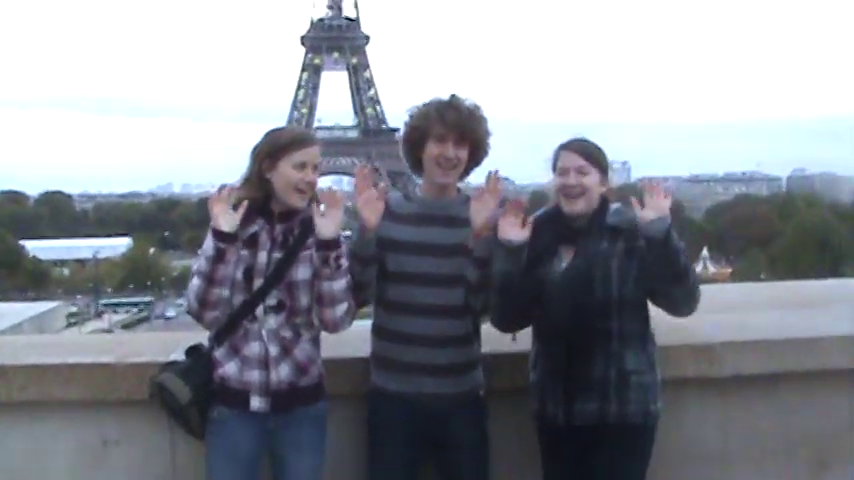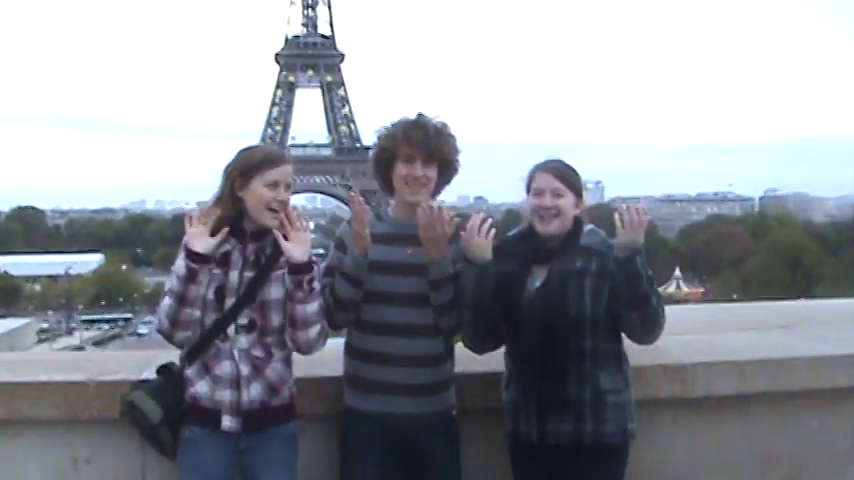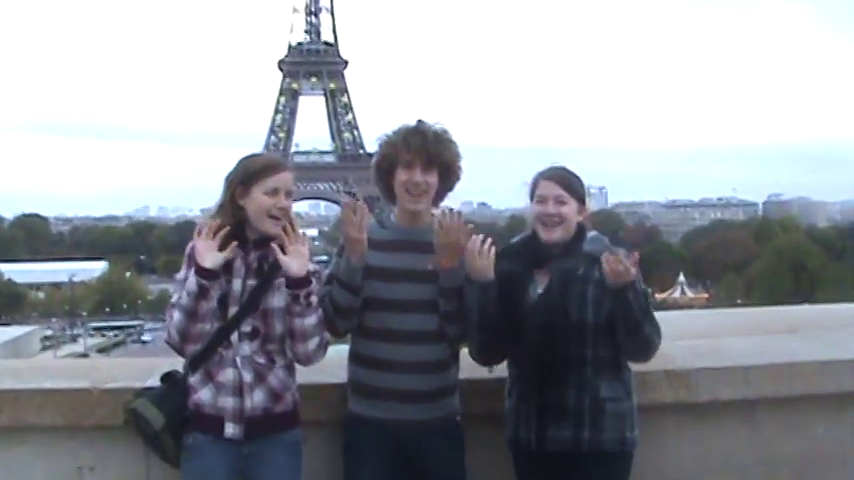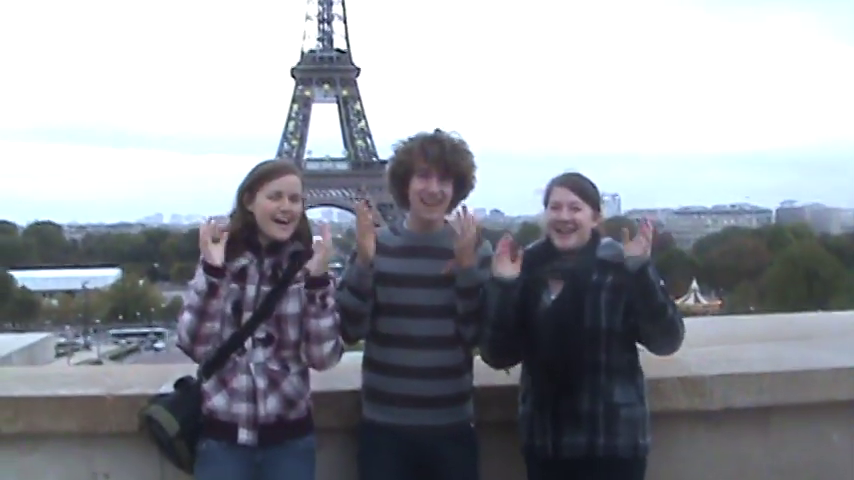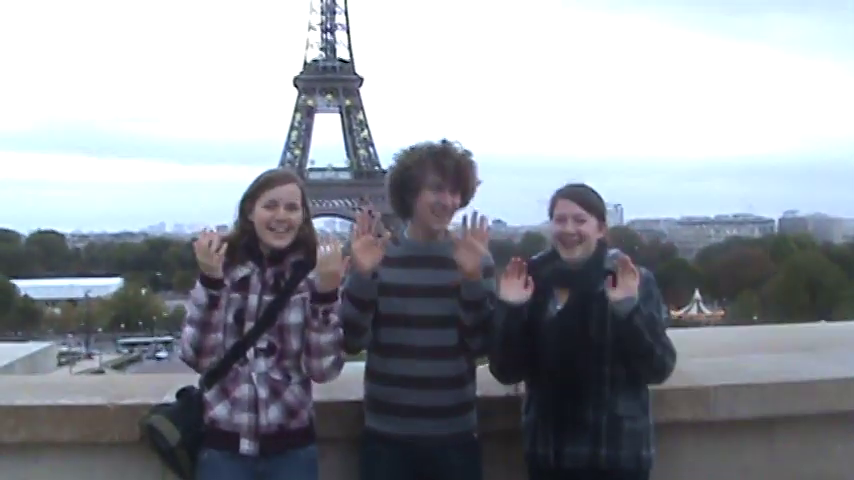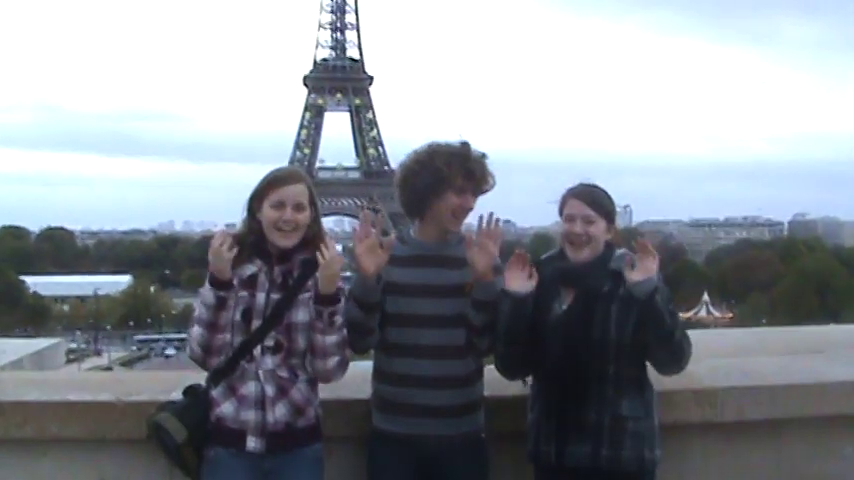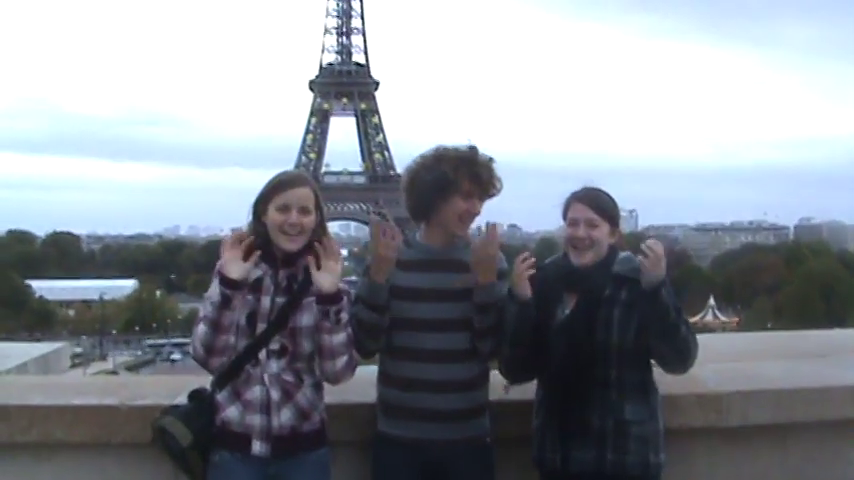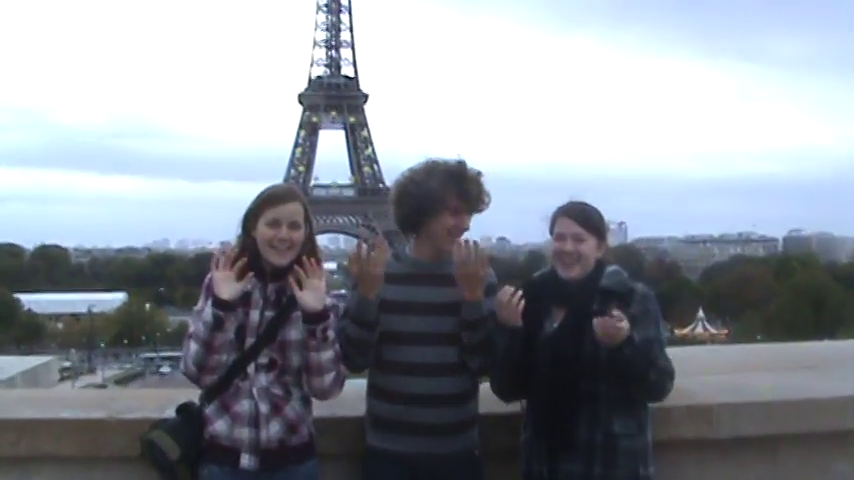
dt=0.2s
person 1, frame 1
left shoulder: (483, 218)
right shoulder: (387, 211)
left elbow: (484, 305)
right elbow: (357, 295)
left wrist: (483, 236)
right wrist: (368, 231)
left hip: (461, 393)
right hip: (392, 392)
person 1, frame 2
left shoulder: (454, 237)
right shoulder: (357, 232)
left elbow: (453, 324)
right elbow: (335, 317)
left wrist: (438, 257)
right wrist: (358, 252)
left hip: (433, 412)
right hip: (365, 411)
person 1, frame 3
left shoulder: (459, 244)
right shoulder: (361, 238)
left elbow: (461, 331)
right elbow: (336, 324)
left wrist: (451, 267)
right wrist: (354, 258)
left hip: (438, 419)
right hip: (370, 418)
person 1, frame 4
left shoulder: (474, 249)
right shoulder: (375, 245)
left elbow: (476, 334)
right elbow: (350, 330)
left wrist: (467, 265)
right wrist: (363, 264)
left hip: (452, 426)
right hip: (384, 426)
person 1, frame 5
left shoulder: (474, 258)
right shoulder: (377, 254)
left elbow: (480, 344)
right elbow: (353, 341)
left wrist: (473, 278)
right wrist: (363, 275)
left hip: (455, 435)
right hip: (387, 435)
person 1, frame 6
left shoulder: (481, 257)
right shoulder: (382, 255)
left elbow: (488, 344)
right elbow: (359, 342)
left wrist: (484, 278)
right wrist: (367, 278)
left hip: (462, 435)
right hip: (393, 434)
person 1, frame 7
left shoulder: (489, 260)
right shoulder: (389, 256)
left elbow: (492, 349)
right elbow: (365, 346)
left wrist: (486, 282)
right wrist: (378, 278)
left hip: (468, 439)
right hip: (399, 438)
person 1, frame 8
left shoulder: (477, 274)
right shoulder: (378, 272)
left elbow: (482, 364)
right elbow: (355, 361)
left wrist: (473, 297)
right wrist: (366, 294)
left hip: (457, 452)
right hip: (388, 451)
person 2, frame 1
left shoulder: (317, 230)
right shoulder: (233, 224)
left elbow: (335, 320)
right elbow: (206, 314)
left wrist: (329, 244)
right wrist: (221, 240)
left hip: (301, 403)
right hip: (234, 402)
person 2, frame 2
left shoulder: (291, 248)
right shoulder: (202, 241)
left elbow: (309, 342)
right elbow: (174, 331)
left wrist: (301, 267)
right wrist: (195, 258)
left hip: (273, 423)
right hip: (206, 421)
person 2, frame 3
left shoulder: (294, 259)
right shoulder: (205, 252)
left elbow: (309, 352)
right elbow: (184, 343)
left wrist: (299, 281)
right wrist: (204, 274)
left hip: (275, 431)
right hip: (209, 429)
person 2, frame 4
left shoulder: (308, 264)
right shoulder: (222, 258)
left elbow: (323, 357)
right elbow: (196, 347)
left wrist: (318, 281)
right wrist: (212, 272)
left hip: (290, 437)
right hip: (223, 434)
person 2, frame 5
left shoulder: (313, 275)
right shoulder: (223, 267)
left elbow: (323, 369)
right elbow: (198, 358)
left wrist: (325, 295)
right wrist: (210, 283)
left hip: (292, 446)
right hip: (224, 443)
person 2, frame 6
left shoulder: (319, 275)
right shoulder: (231, 265)
left elbow: (329, 369)
right elbow: (207, 357)
left wrist: (328, 297)
right wrist: (220, 286)
left hip: (298, 444)
right hip: (231, 441)
person 2, frame 7
left shoulder: (325, 277)
right shoulder: (235, 268)
left elbow: (337, 372)
right elbow: (209, 358)
left wrist: (330, 298)
right wrist: (228, 286)
left hip: (304, 448)
right hip: (236, 445)
person 2, frame 8
left shoulder: (314, 293)
right shoulder: (223, 283)
left elbow: (326, 387)
right elbow: (200, 374)
left wrist: (316, 315)
right wrist: (221, 305)
person 3, frame 1
left shoulder: (632, 236)
right shoulder: (538, 237)
left elbow: (682, 303)
right elbow: (507, 320)
left wrist: (661, 233)
right wrist: (508, 252)
left hip: (623, 406)
right hip: (555, 407)
person 3, frame 2
left shoulder: (605, 257)
right shoulder: (509, 257)
left elbow: (647, 329)
right elbow: (480, 340)
left wrist: (632, 255)
right wrist: (478, 267)
left hip: (597, 426)
right hip: (529, 427)
person 3, frame 3
left shoulder: (605, 265)
right shoulder: (512, 266)
left elbow: (642, 348)
right elbow: (486, 352)
left wrist: (624, 289)
right wrist: (482, 284)
left hip: (600, 433)
right hip: (531, 433)
person 3, frame 4
left shoulder: (623, 269)
right shoulder: (528, 270)
left elbow: (667, 340)
right elbow: (499, 356)
left wrist: (641, 270)
right wrist: (502, 288)
left hip: (613, 441)
right hip: (545, 440)
person 3, frame 5
left shoulder: (632, 283)
right shoulder: (534, 281)
left elbow: (658, 369)
right elbow: (507, 372)
left wrist: (628, 309)
right wrist: (511, 309)
left hip: (616, 451)
right hip: (548, 449)
person 3, frame 6
left shoulder: (634, 282)
right shoulder: (542, 280)
left elbow: (673, 360)
right elbow: (511, 366)
left wrist: (648, 293)
right wrist: (515, 300)
left hip: (621, 451)
right hip: (553, 449)
person 3, frame 7
left shoulder: (640, 282)
right shoulder: (545, 284)
left elbow: (680, 358)
right elbow: (515, 371)
left wrist: (656, 287)
right wrist: (521, 302)
left hip: (626, 455)
right hip: (558, 454)
person 3, frame 8
left shoulder: (631, 300)
right shoulder: (533, 299)
left elbow: (658, 386)
right elbow: (508, 389)
left wrist: (626, 344)
right wrist: (508, 330)
